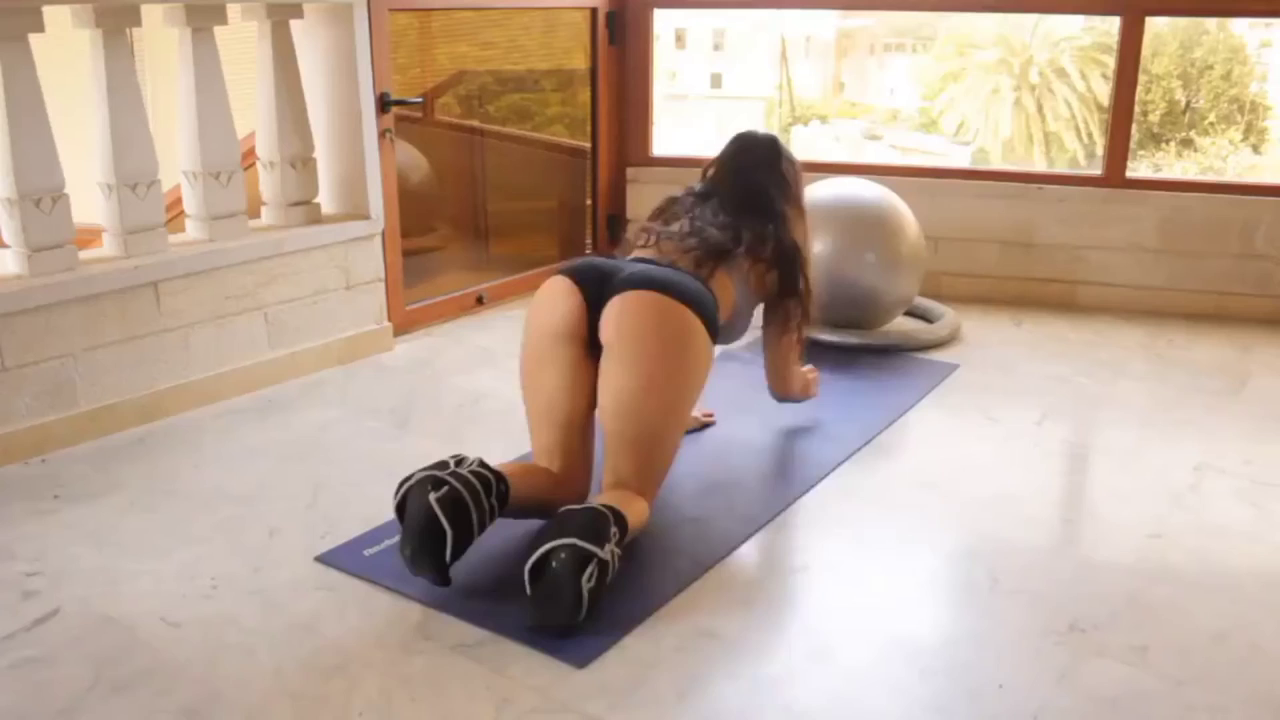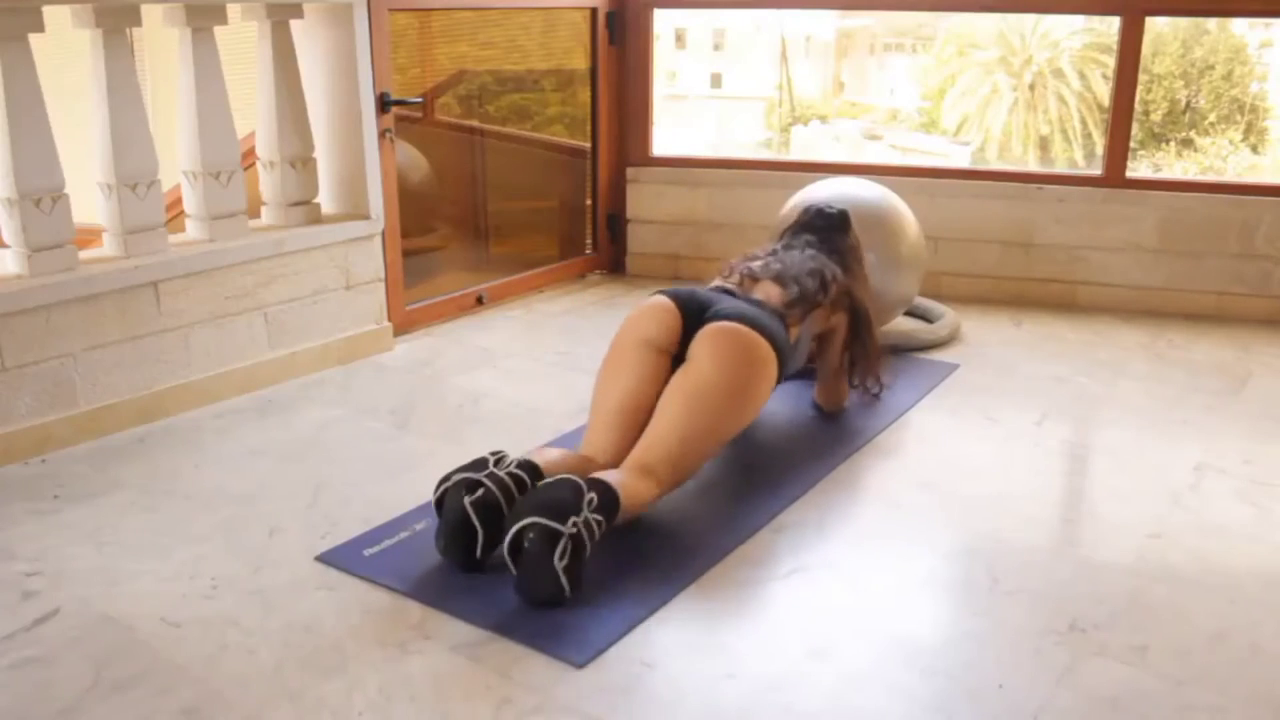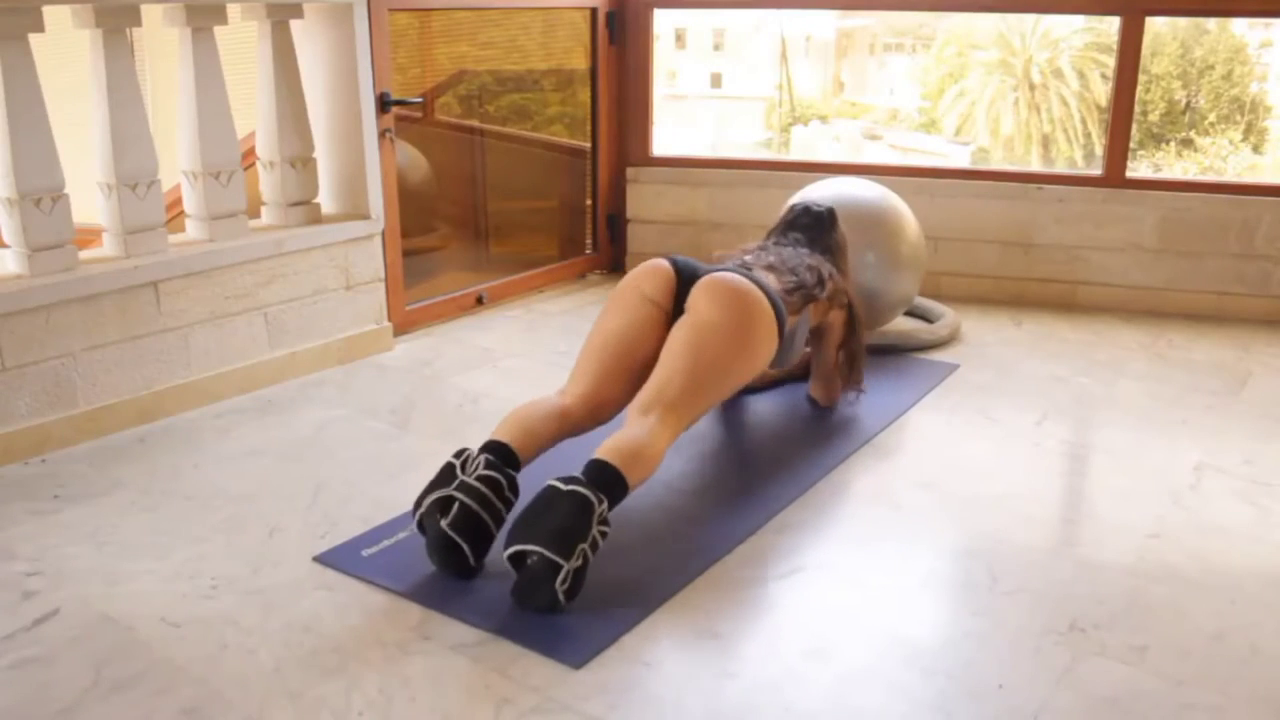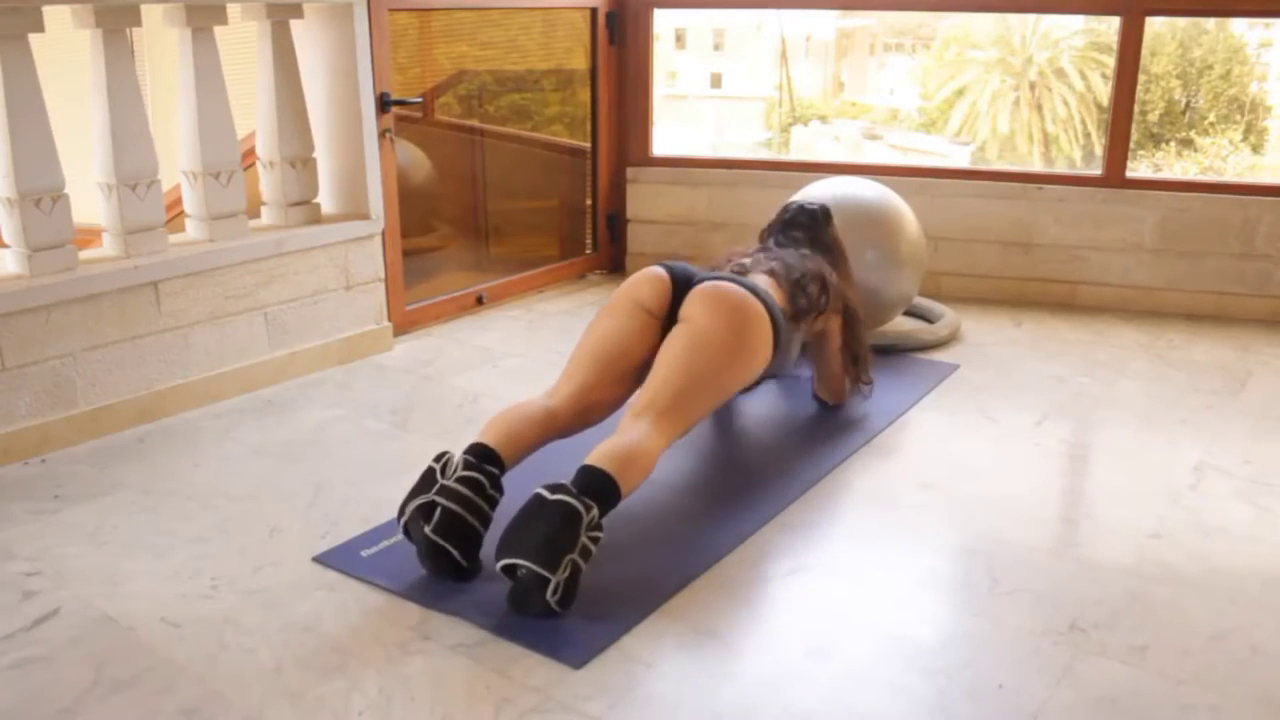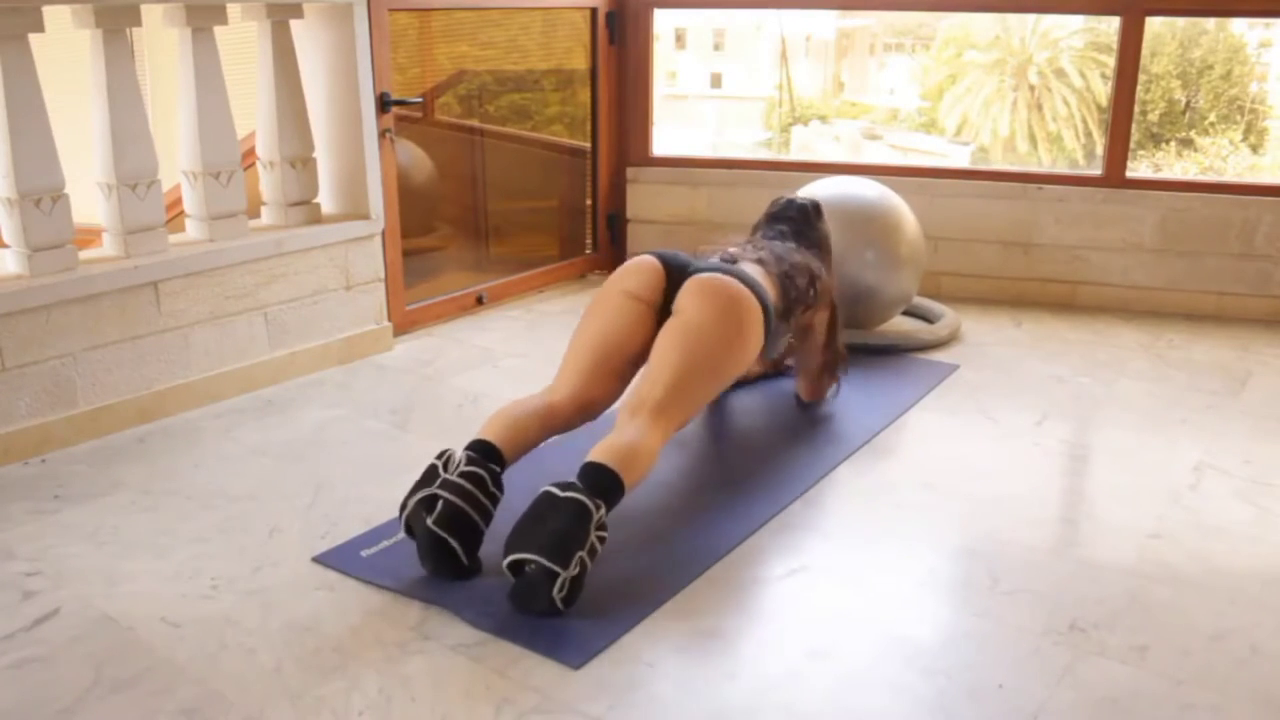
dt=1s
person 1, frame 1
left shoulder: (677, 208)
right shoulder: (774, 248)
right elbow: (781, 388)
left wrist: (669, 411)
right wrist: (804, 383)
left hip: (566, 286)
right hip: (663, 310)
left knee: (558, 482)
right knee: (628, 493)
left ankle: (470, 489)
right ankle: (592, 534)
person 1, frame 2
left shoulder: (752, 261)
right shoulder: (839, 291)
right elbow: (830, 400)
left wrist: (794, 356)
right wrist: (821, 362)
left hip: (666, 305)
right hip: (744, 336)
left knee: (598, 456)
right knee: (642, 477)
left ankle: (512, 476)
right ankle: (577, 502)
person 1, frame 3
left shoulder: (745, 255)
right shoulder: (830, 287)
left elbow: (724, 374)
right elbow: (826, 393)
left wrist: (789, 367)
right wrist: (809, 363)
left hip: (664, 274)
right hip: (740, 302)
left knee: (574, 402)
right knee: (654, 419)
left ankle: (486, 470)
right ankle: (584, 501)
person 1, frame 4
left shoulder: (743, 259)
right shoulder: (824, 287)
left elbow: (713, 367)
right elbow: (833, 393)
left wrist: (765, 363)
left hip: (659, 281)
right hip: (731, 308)
left knee: (562, 405)
right knee: (648, 425)
left ankle: (470, 473)
right ankle: (574, 507)
person 1, frame 5
left shoulder: (732, 252)
right shoulder: (812, 281)
left elbow: (706, 366)
right elbow: (810, 391)
left wrist: (761, 365)
left hip: (652, 269)
right hip: (726, 300)
left knee: (563, 399)
right knee: (646, 421)
left ankle: (471, 470)
right ankle: (579, 506)
